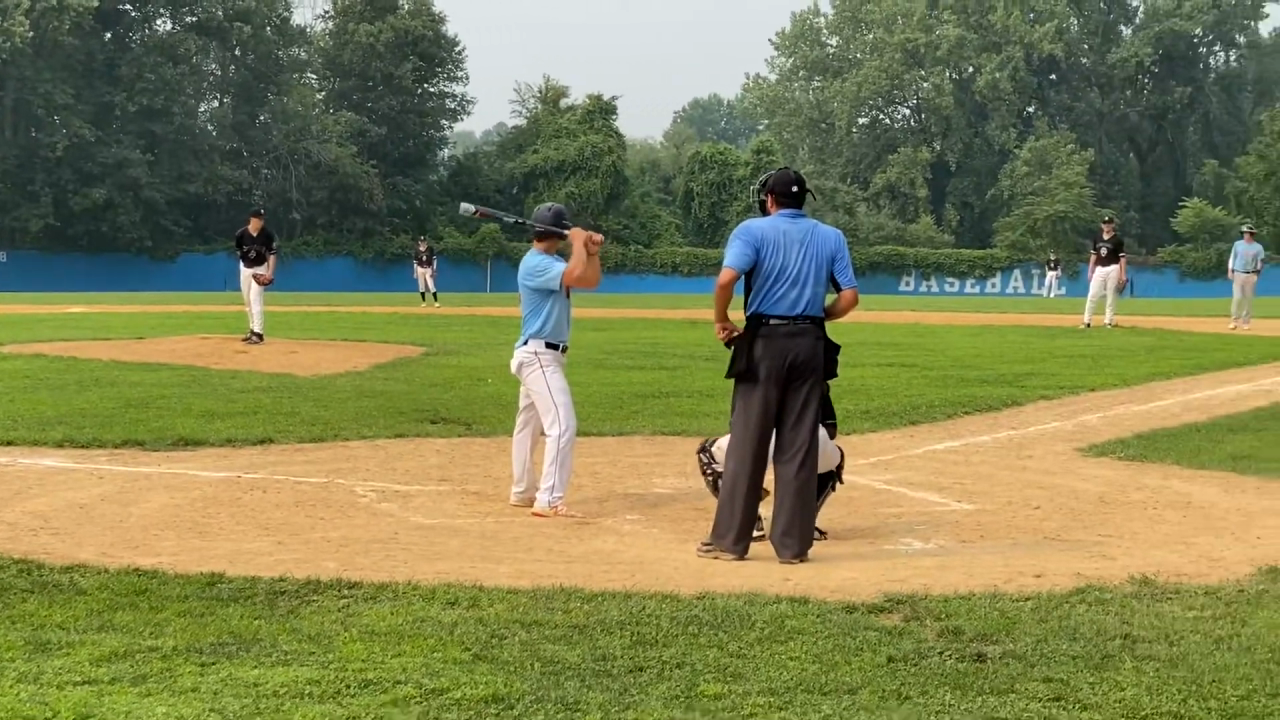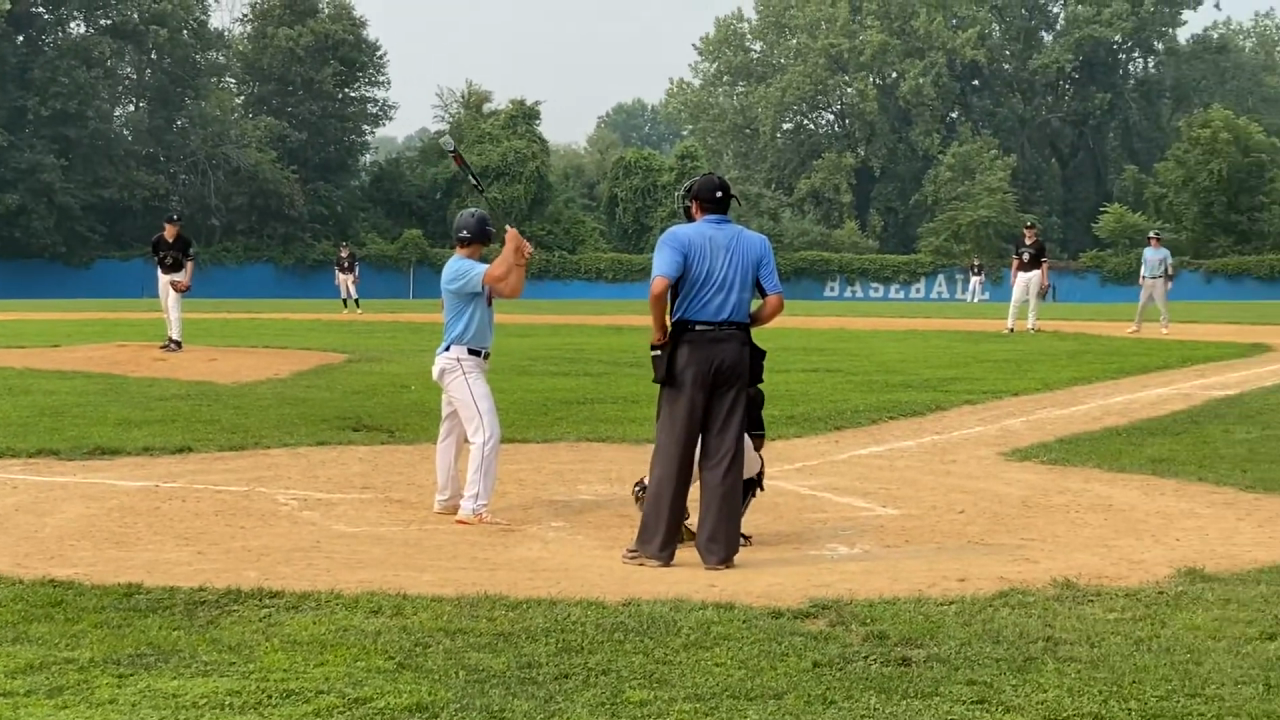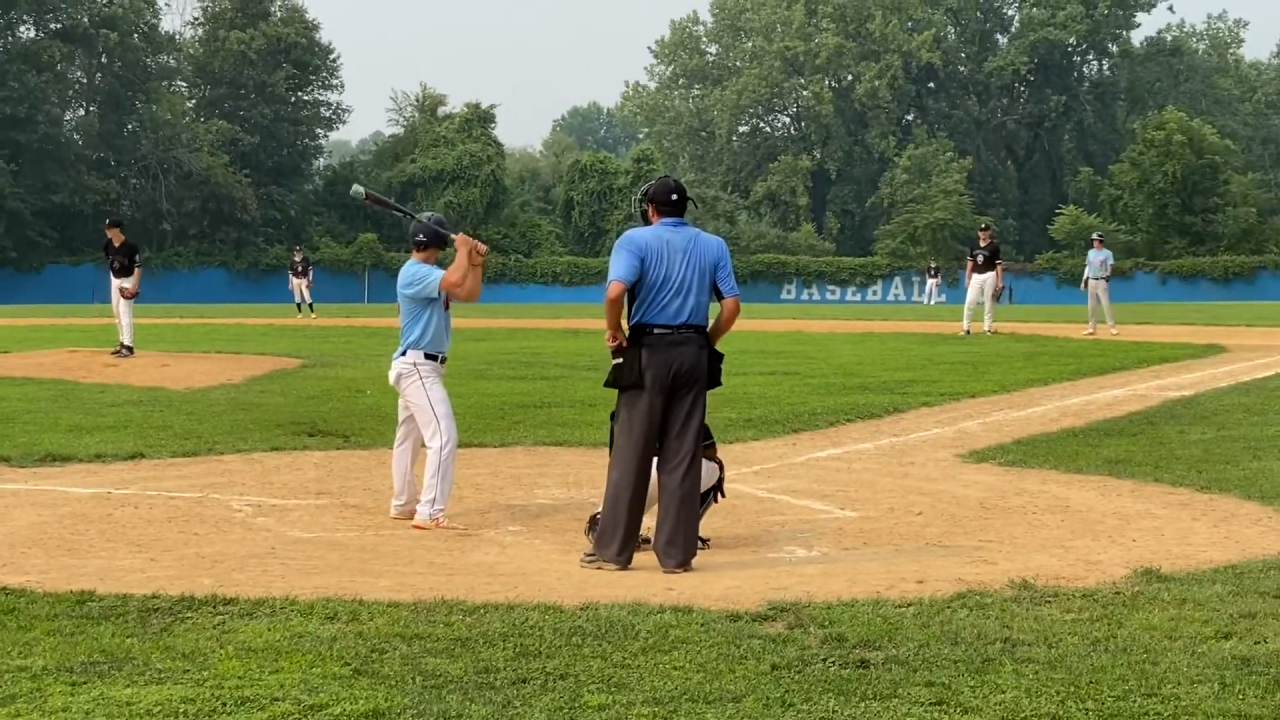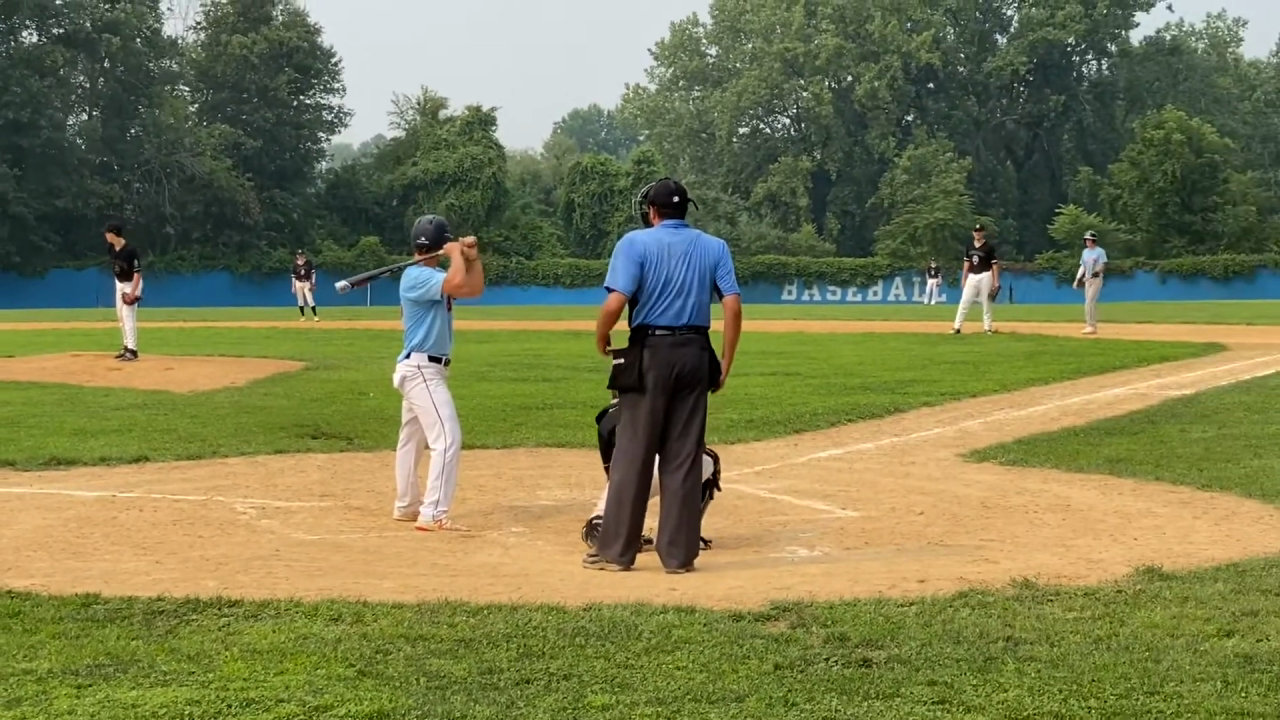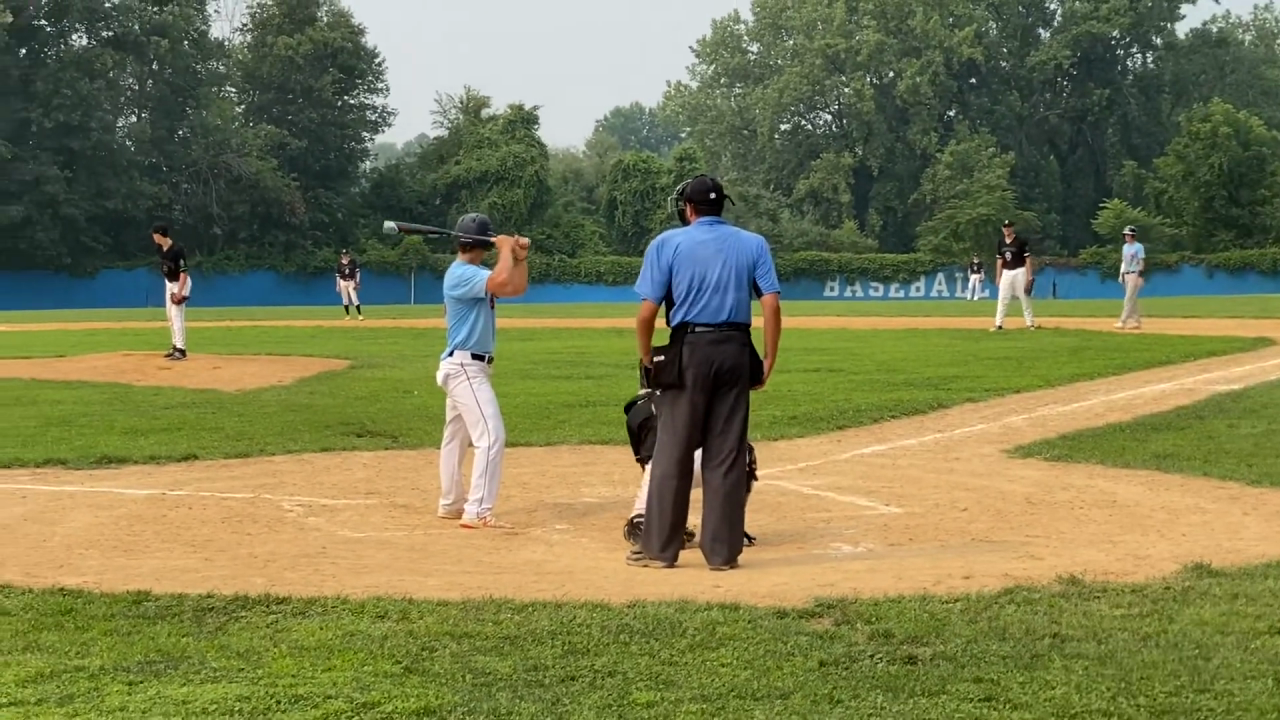
dt=0.3s
person 1, frame 1
left shoulder: (752, 229)
right shoulder: (832, 237)
left elbow: (726, 279)
right elbow: (849, 297)
left wrist: (721, 319)
left hip: (765, 341)
right hip: (809, 344)
left knee: (747, 442)
right knee: (799, 446)
left ankle: (729, 540)
right ankle: (793, 543)
person 1, frame 2
left shoulder: (679, 235)
right shoulder: (757, 242)
left elbow: (659, 288)
right elbow: (774, 302)
left wrist: (659, 329)
left hip: (691, 347)
right hip: (735, 350)
left knee: (673, 448)
right knee: (725, 452)
left ankle: (655, 546)
right ankle: (718, 549)
person 1, frame 3
left shoulder: (635, 239)
right shoulder: (715, 245)
left elbow: (615, 292)
right elbow: (732, 306)
left wrist: (612, 330)
left hip: (648, 352)
right hip: (694, 353)
left knee: (631, 453)
right knee: (683, 456)
left ankle: (613, 550)
right ankle: (677, 553)
person 1, frame 4
left shoulder: (635, 242)
right shoulder: (715, 247)
left elbow: (615, 303)
right elbow: (732, 306)
left wrist: (601, 336)
right wrist: (725, 360)
left hip: (649, 354)
right hip: (695, 354)
left knee: (633, 455)
right knee: (684, 457)
left ankle: (616, 551)
right ankle: (679, 553)
person 1, frame 5
left shoulder: (667, 243)
right shoulder: (754, 244)
left elbow: (647, 313)
right elbow: (771, 306)
left wrist: (647, 356)
right wrist: (768, 360)
left hip: (689, 351)
right hip: (736, 351)
left knee: (673, 453)
right knee: (727, 455)
left ankle: (660, 548)
right ankle: (723, 550)
person 2, frame 1
left shoulder: (552, 263)
right shoulder: (535, 264)
left elbow: (589, 281)
right elbow: (576, 274)
left wrist: (592, 251)
right wrist: (578, 243)
left hip: (540, 354)
right hip: (539, 355)
left knee: (529, 424)
right knee: (562, 426)
left ankle: (523, 492)
right ankle: (548, 501)
person 2, frame 2
left shoulder: (475, 270)
right shoulder: (458, 269)
left elbow: (511, 290)
right elbow: (498, 274)
left wrist: (520, 261)
right wrist: (510, 244)
left hip: (462, 361)
right hip: (461, 361)
left knee: (452, 433)
right knee: (486, 433)
left ankle: (447, 499)
right ankle: (472, 508)
person 2, frame 3
left shoulder: (430, 274)
right shoulder: (414, 273)
left elbow: (469, 294)
right elbow: (455, 280)
left wrist: (476, 262)
right wrist: (462, 249)
left hip: (418, 366)
right hip: (418, 366)
left knee: (409, 437)
right knee: (443, 438)
left ankle: (404, 504)
right ankle: (429, 513)
person 2, frame 4
left shoulder: (432, 275)
right shoulder: (417, 276)
left elbow: (474, 289)
right elbow: (457, 283)
left wrist: (472, 256)
right wrist: (456, 253)
left hip: (422, 368)
right hip: (422, 369)
left knee: (412, 440)
right knee: (447, 439)
left ankle: (407, 506)
right ankle: (432, 515)
person 2, frame 5
left shoulder: (475, 275)
right shoulder: (460, 274)
left elbow: (515, 288)
right elbow: (501, 280)
left wrist: (519, 256)
right wrist: (505, 249)
left hip: (465, 366)
right hip: (466, 366)
left knee: (456, 436)
right knee: (491, 436)
left ankle: (451, 503)
right ankle: (477, 512)
